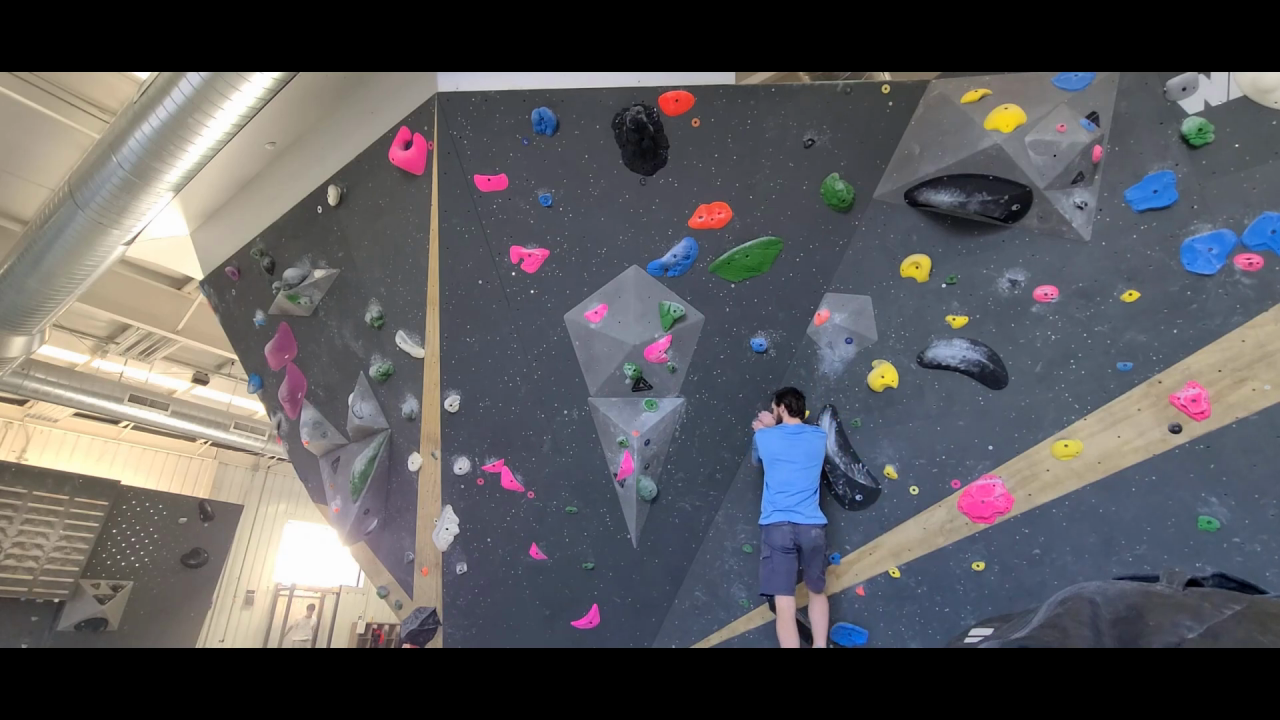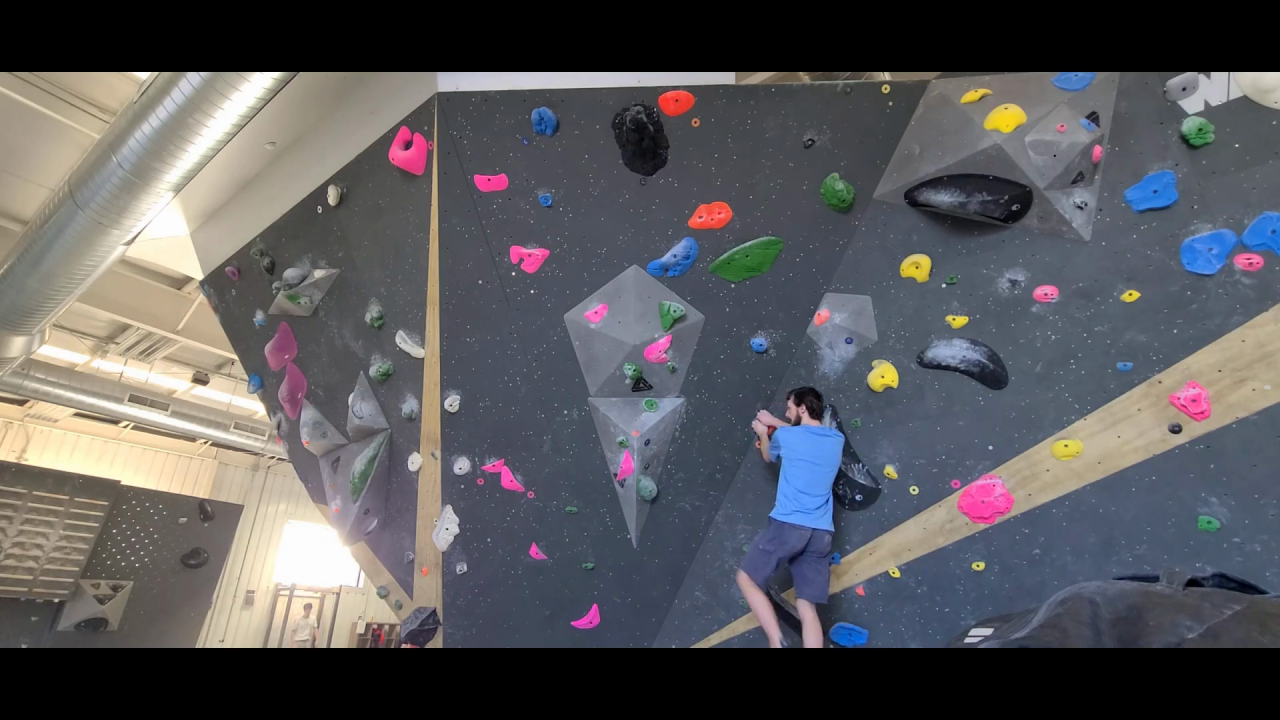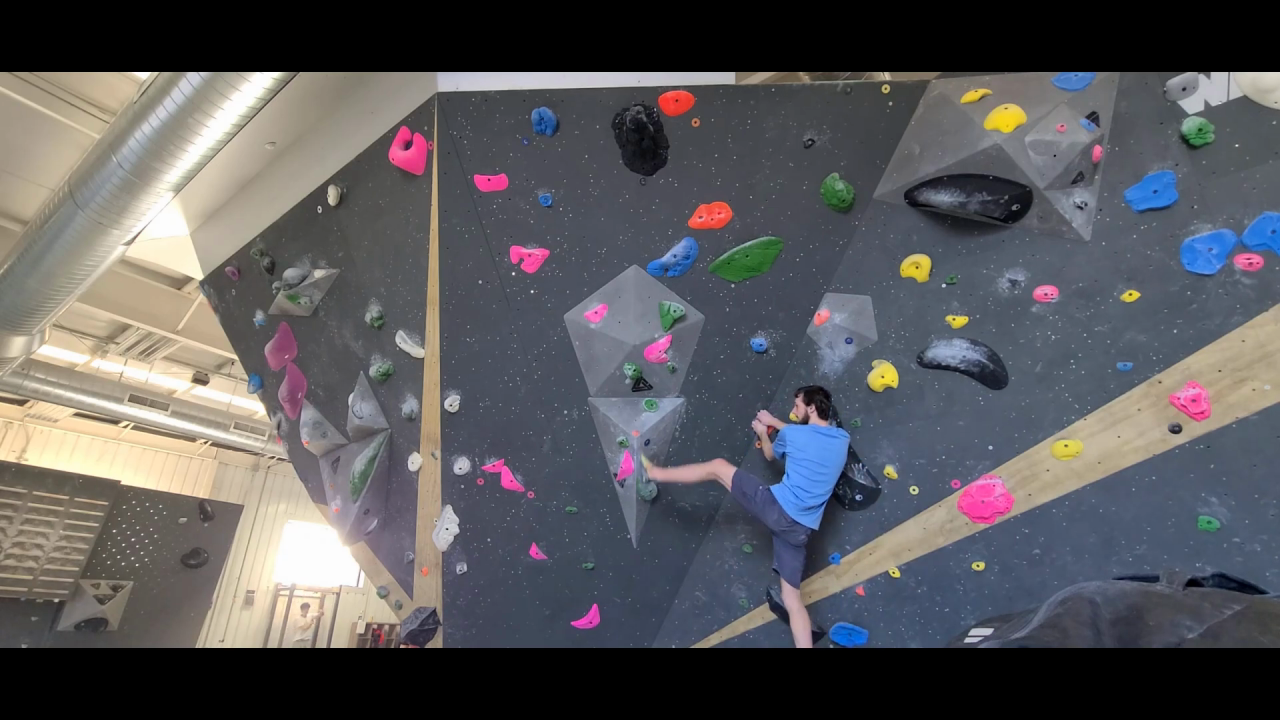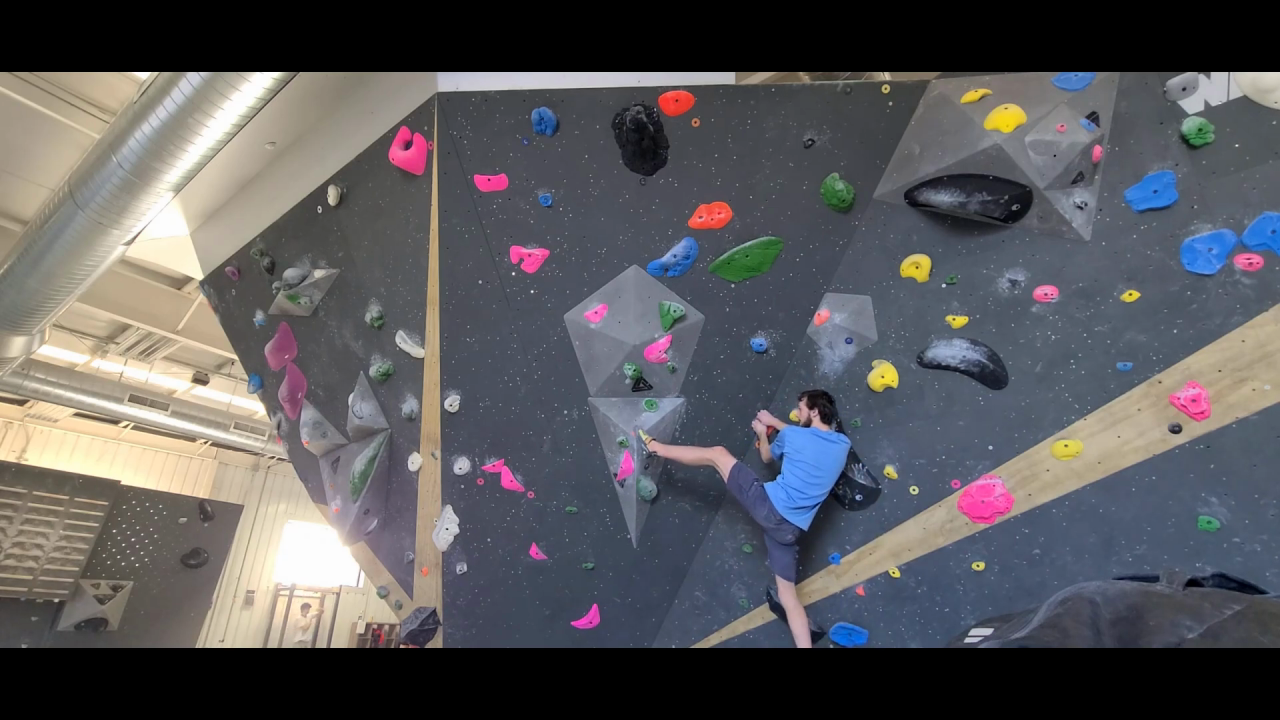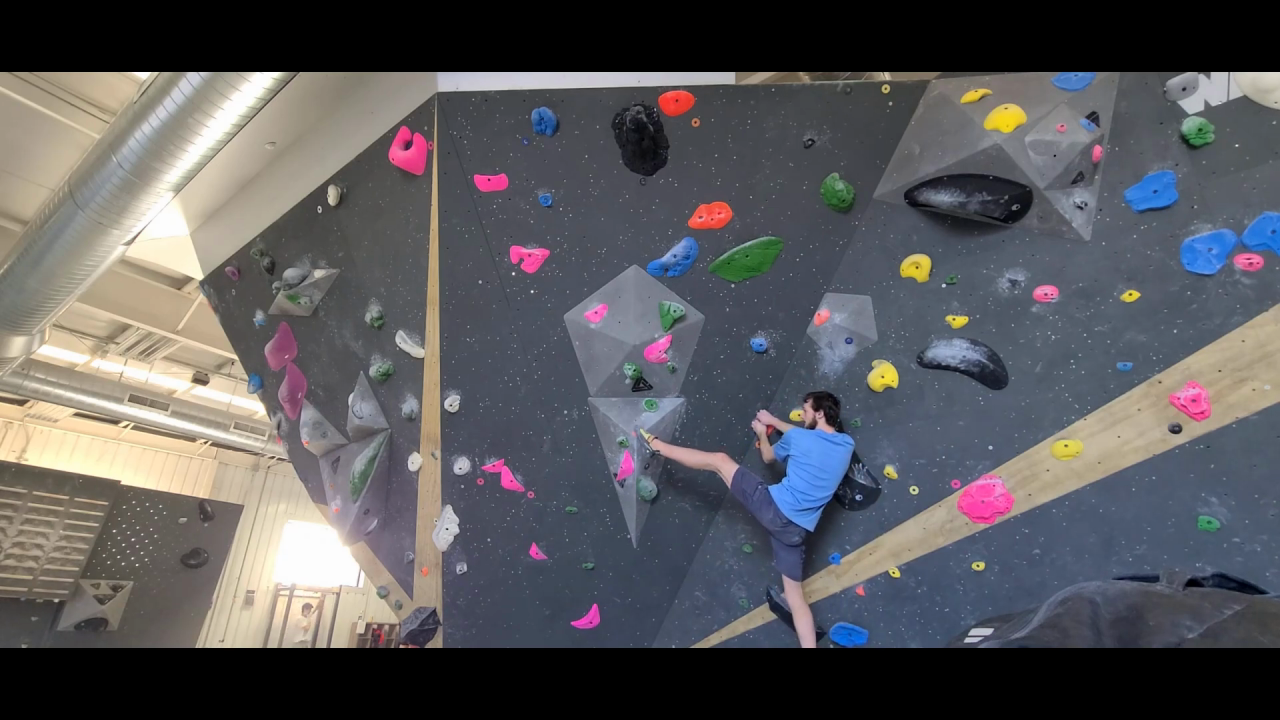
dt=0.4s
person 1, frame 1
left shoulder: (764, 436)
right shoulder: (819, 437)
left hip: (777, 527)
right hip: (813, 527)
left knee: (784, 607)
right knee: (817, 593)
right ankle: (819, 650)
person 1, frame 2
left shoulder: (787, 434)
right shoulder: (836, 439)
left elbow: (768, 456)
left wrist: (762, 434)
right wrist: (777, 424)
left hip: (787, 526)
right hip: (820, 533)
left knee: (746, 579)
right knee: (808, 610)
left ankle: (776, 644)
person 1, frame 3
left shoulder: (792, 434)
right shoulder: (842, 439)
left elbow: (770, 455)
left wrist: (762, 433)
right wrist: (774, 423)
left hip: (776, 508)
right hip: (800, 529)
left knee: (718, 467)
right knee: (792, 599)
left ankle: (657, 474)
person 1, frame 4
left shoulder: (792, 436)
right shoulder: (843, 444)
left elbow: (767, 456)
left wrist: (762, 433)
right wrist: (774, 422)
left hip: (769, 506)
right hip: (789, 527)
left knee: (717, 454)
right knee: (788, 596)
left ankle: (656, 447)
person 1, frame 5
left shoulder: (796, 439)
right shoulder: (847, 445)
left elbow: (768, 456)
left wrist: (762, 433)
right wrist: (774, 422)
left hip: (774, 508)
right hip: (795, 529)
left knee: (719, 460)
right knee: (795, 596)
left ankle: (657, 445)
